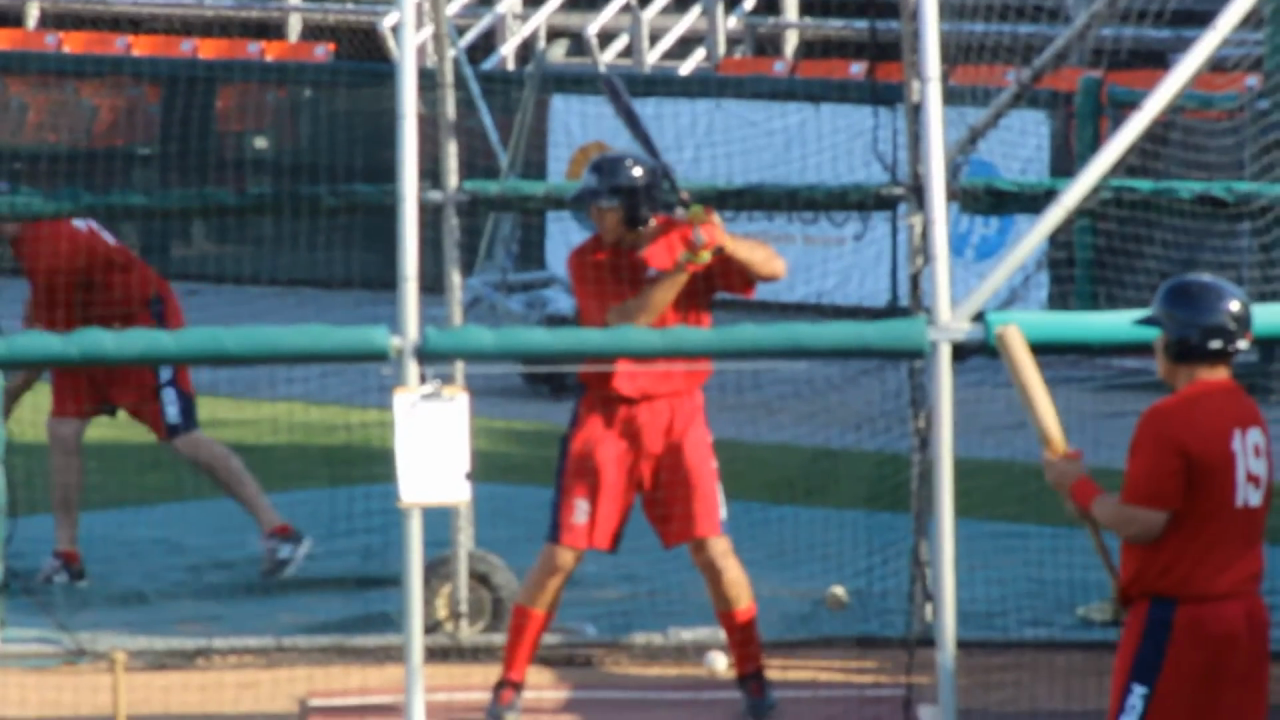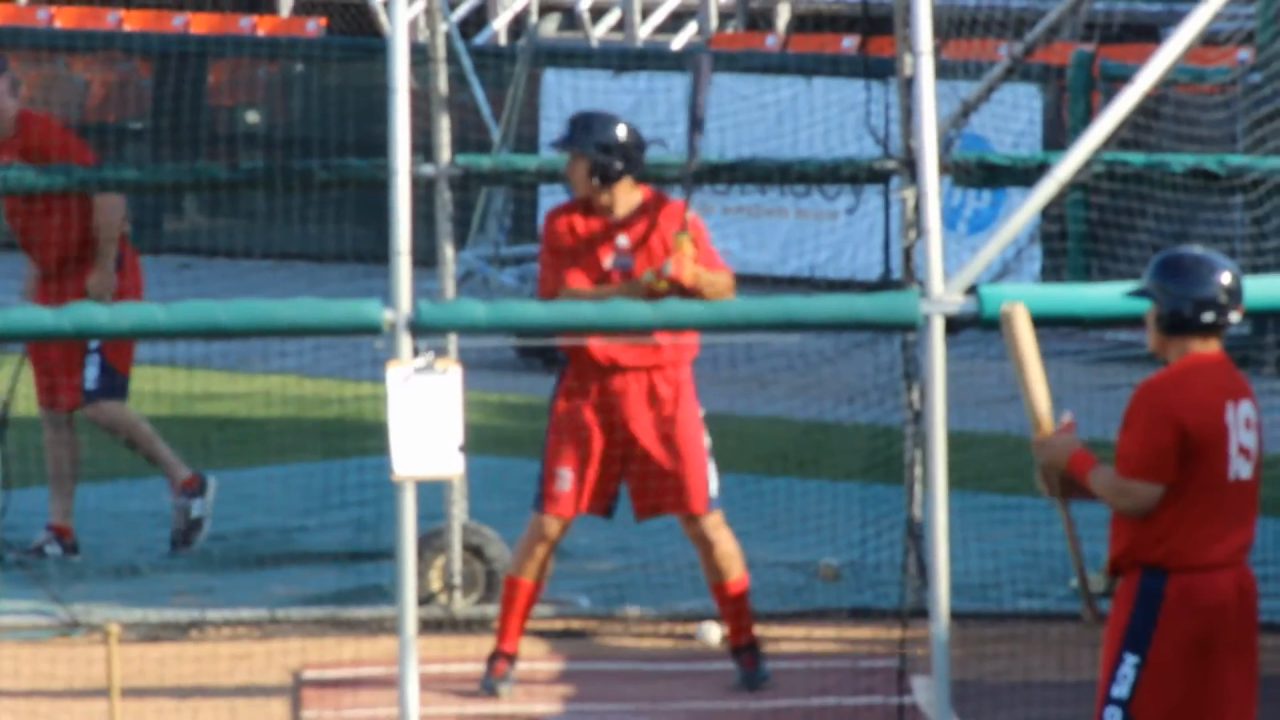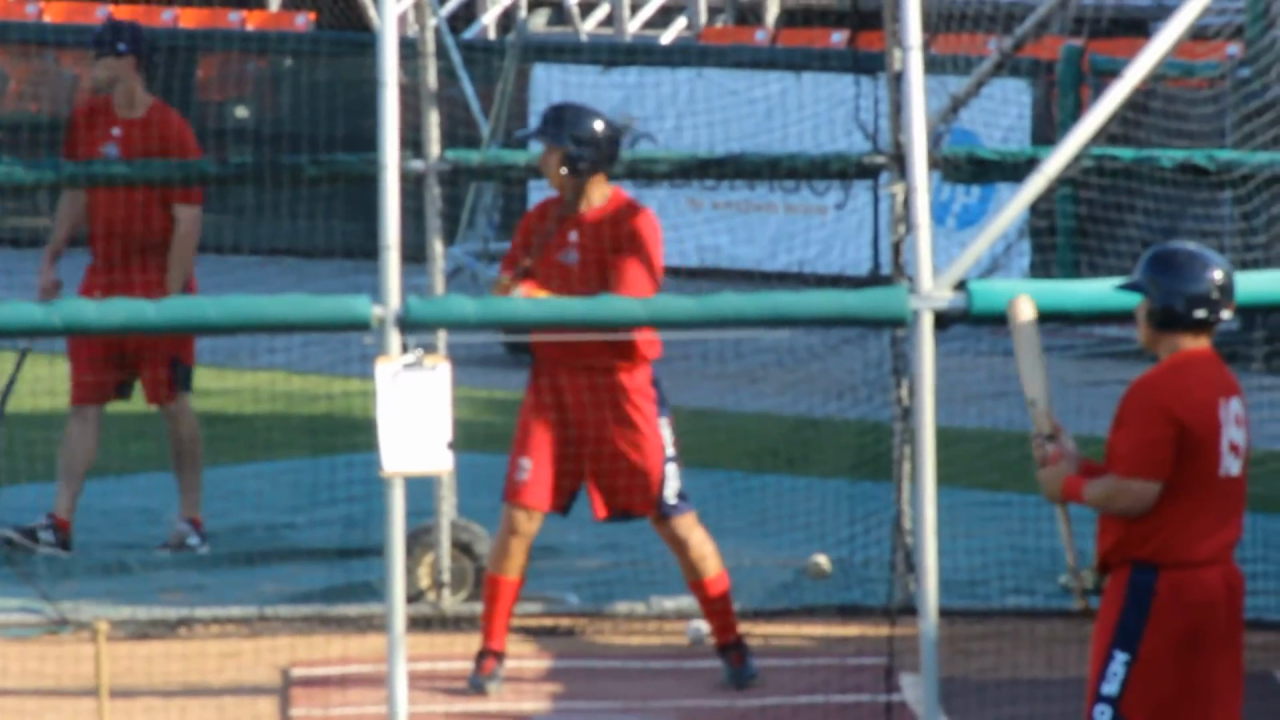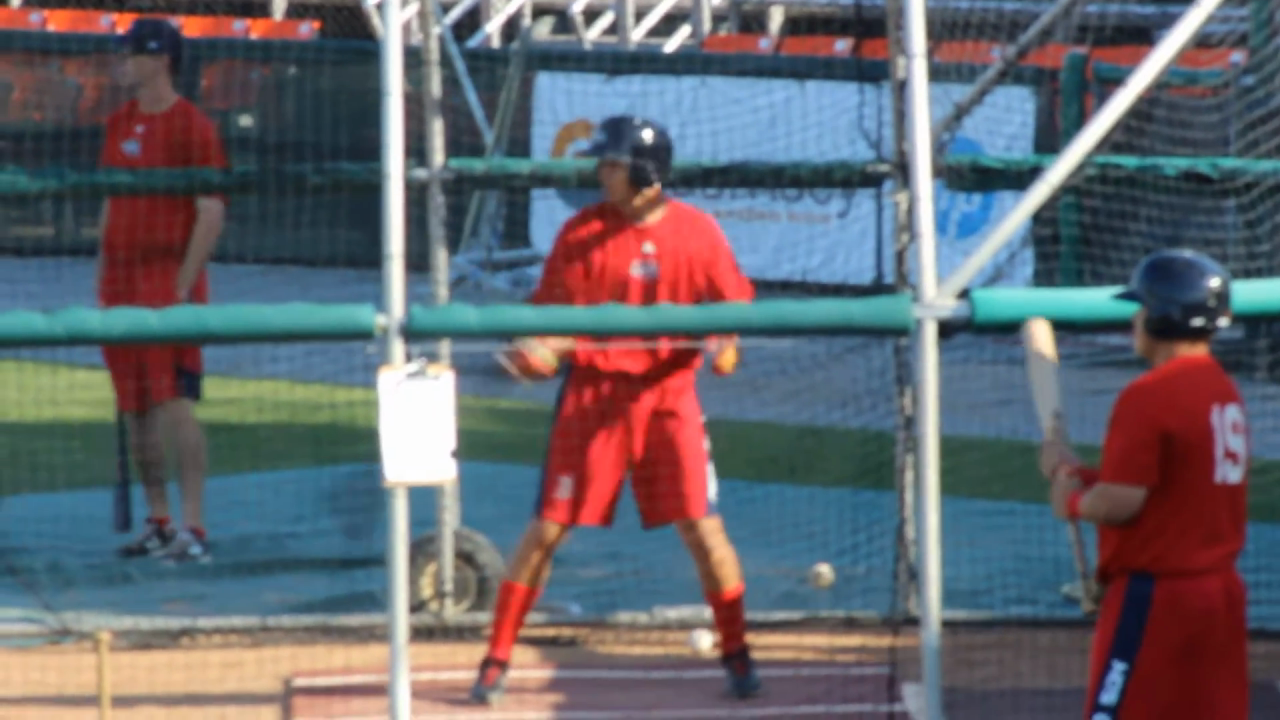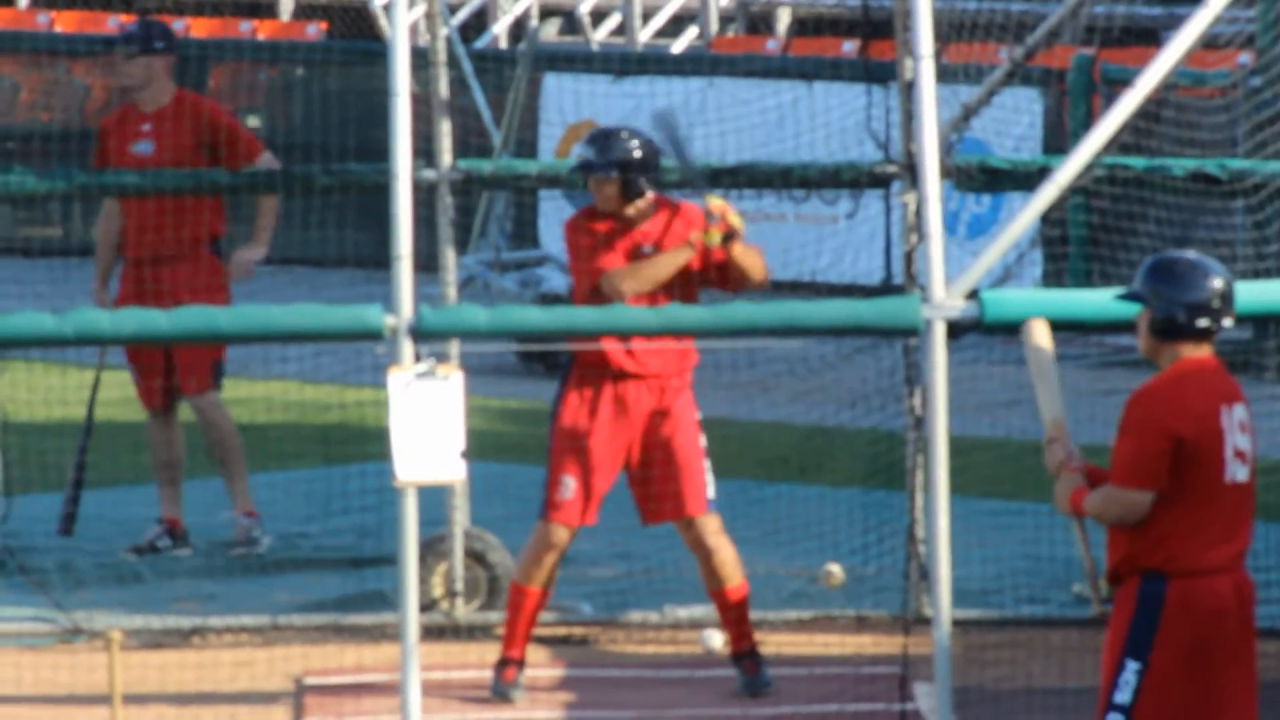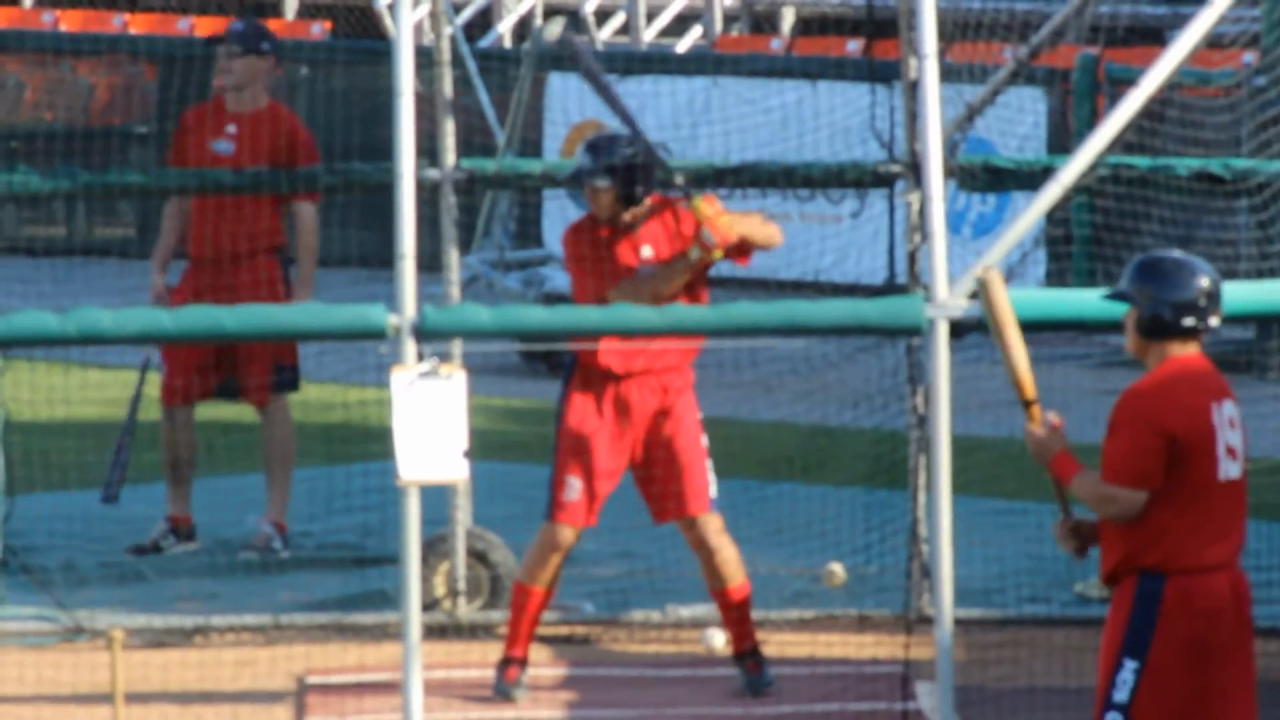
dt=0.7s
person 1, frame 1
left shoulder: (688, 238)
right shoulder: (587, 259)
left elbow: (774, 268)
right elbow: (628, 322)
left wrist: (721, 240)
right wrist: (688, 263)
left hip: (678, 413)
right hip: (606, 416)
left knee: (713, 549)
right knee: (560, 553)
left ankle: (752, 674)
person 1, frame 2
left shoulder: (674, 216)
right shoulder: (562, 222)
left elbow: (723, 293)
right elbow: (567, 303)
left wrist: (688, 270)
right wrist: (645, 283)
left hip: (664, 384)
right hip: (589, 386)
left knee: (705, 519)
right knee: (548, 522)
left ankle: (745, 646)
right ankle: (504, 651)
person 1, frame 3
left shoulder: (632, 223)
right shoulder: (541, 218)
right elbow: (517, 287)
left wrist: (537, 298)
right wrist: (509, 290)
left hip: (621, 384)
right hip: (552, 381)
left knee: (673, 518)
right knee: (519, 518)
left ankle: (730, 642)
right ankle: (492, 650)
person 1, frame 4
left shoulder: (697, 229)
right shoulder: (582, 231)
left elbow: (734, 301)
right elbow: (556, 307)
left wrist: (723, 342)
right wrist: (536, 345)
left hip: (669, 394)
right hip: (595, 392)
left knee: (703, 527)
right knee: (547, 527)
left ankle: (736, 652)
right ankle: (496, 657)
person 1, frame 5
left shoulder: (687, 217)
right shoulder: (582, 228)
left elbow: (757, 277)
right elbow: (621, 286)
left wrist: (729, 239)
right wrist: (692, 242)
left hip: (667, 391)
right hip: (595, 392)
left knee: (703, 526)
right knee: (555, 529)
left ankle: (746, 651)
right ankle: (511, 656)
person 1, frame 6
left shoulder: (682, 218)
right shoulder: (581, 237)
left elbow: (771, 235)
right elbow: (628, 297)
left wrist: (722, 222)
right wrist: (699, 254)
left hip: (668, 390)
right hip: (597, 393)
left knee: (705, 526)
right knee: (560, 530)
left ankle: (748, 650)
right ankle: (514, 656)
person 2, frame 1
left shoulder: (50, 249)
left hip: (143, 320)
left knee: (185, 438)
right knee: (62, 432)
left ankle: (276, 531)
right ankle: (67, 556)
person 2, frame 2
left shoulder: (41, 133)
left elbow: (108, 193)
left wrist: (104, 267)
left hip: (96, 282)
right hip: (55, 282)
left knee: (98, 405)
right knee: (53, 412)
left ankle: (186, 484)
right ankle: (60, 532)
person 2, frame 3
left shoulder: (172, 131)
right shoulder: (86, 120)
left elbow: (189, 220)
right elbow: (76, 193)
left wrist: (169, 297)
right wrist: (51, 261)
left hip: (158, 279)
right hip: (103, 277)
left knee: (173, 402)
right knee: (84, 402)
left ankle: (192, 523)
right ankle: (59, 523)
person 2, frame 4
left shoulder: (192, 126)
right shoulder: (118, 123)
left elbow: (212, 215)
right elbow: (112, 204)
left wrist: (182, 289)
right wrist: (102, 279)
left hip: (168, 280)
right hip: (121, 282)
left knee: (174, 404)
right knee: (135, 410)
left ankle: (192, 531)
right ankle: (159, 524)
person 2, frame 5
left shoulder: (203, 116)
right shoulder: (114, 128)
left elbow: (267, 167)
right elbow: (112, 209)
left wrist: (259, 242)
right wrist: (100, 284)
left hip: (197, 275)
right hip: (139, 280)
left knee: (202, 396)
right knee: (157, 404)
left ankle: (247, 514)
right ankle: (171, 525)
person 2, frame 6
left shoulder: (287, 129)
right shoulder: (194, 121)
left elbow: (305, 215)
right elbow: (179, 200)
left wrist: (304, 291)
right wrist: (159, 267)
left hip: (258, 279)
right hip: (199, 277)
left knee: (271, 401)
right knee: (175, 398)
left ankle: (275, 526)
right ankle: (178, 521)
person 3, frame 1
left shoulder: (1170, 419)
right shoulder: (1248, 414)
left elbow: (1143, 523)
left wrist: (1078, 486)
right wrist: (1098, 501)
left hip: (1176, 619)
right hip: (1242, 614)
person 3, frame 2
left shoulder: (1164, 392)
right shoulder: (1238, 387)
left elbow: (1135, 496)
left wrist: (1072, 458)
right wrist: (1080, 484)
left hip: (1167, 589)
right hip: (1230, 585)
person 3, frame 3
left shoulder: (1157, 388)
right shoulder: (1223, 383)
left elbow: (1133, 497)
left wrist: (1070, 485)
right wrist: (1080, 467)
left hip: (1156, 586)
right hip: (1215, 582)
person 3, frame 4
left shoulder: (1149, 395)
right shoulder: (1224, 391)
left elbow: (1118, 503)
left wrist: (1072, 499)
right wrist: (1079, 474)
left hip: (1155, 595)
right hip: (1219, 590)
person 3, frame 5
left shoulder: (1157, 399)
right shoulder: (1227, 391)
left elbow: (1127, 506)
left wrist: (1076, 496)
right wrist: (1084, 471)
left hip: (1167, 596)
right hip: (1227, 590)
person 3, frame 6
left shoulder: (1149, 397)
right shoulder: (1215, 388)
left elbow: (1121, 502)
left wrist: (1056, 459)
right wrist: (1097, 530)
left hip: (1162, 595)
right hip: (1222, 588)
